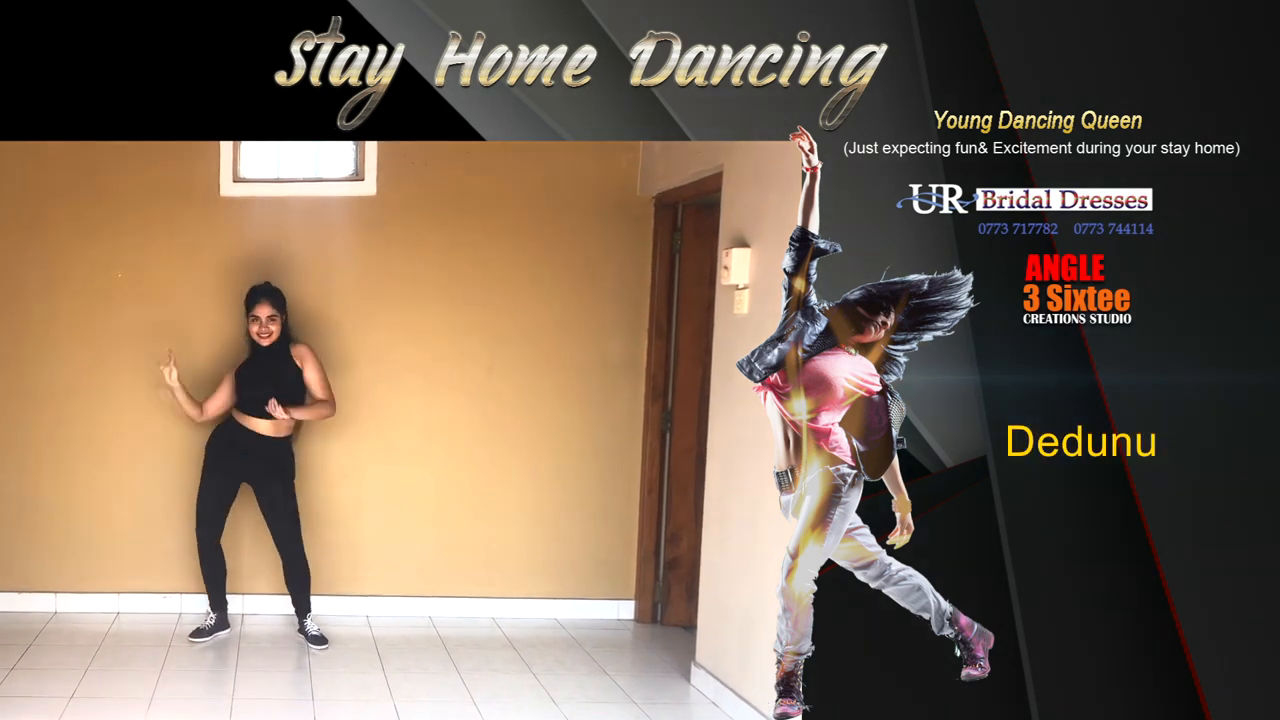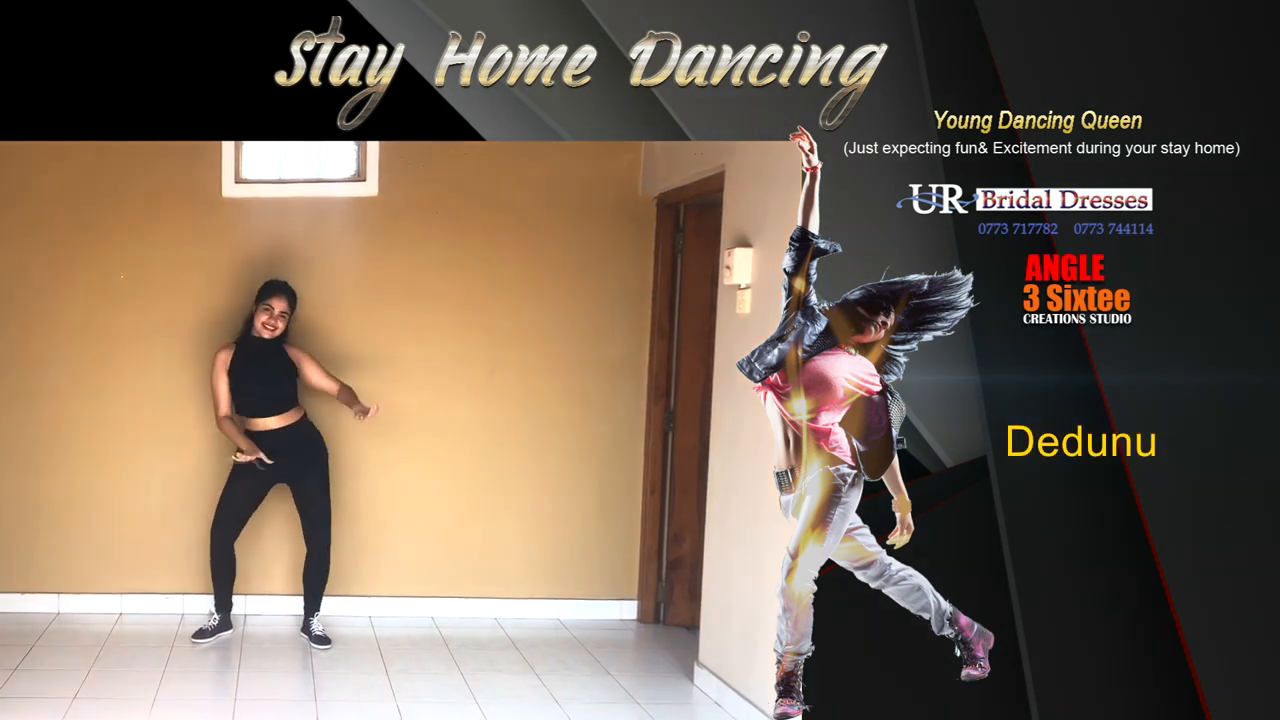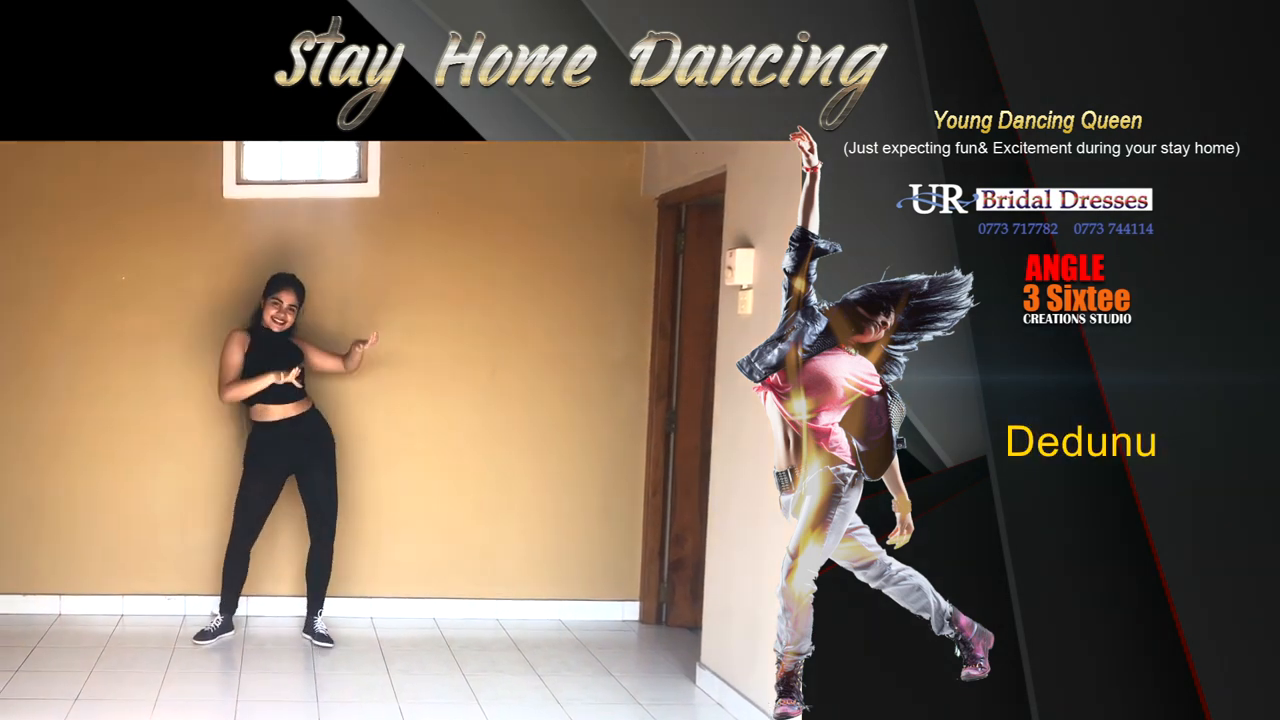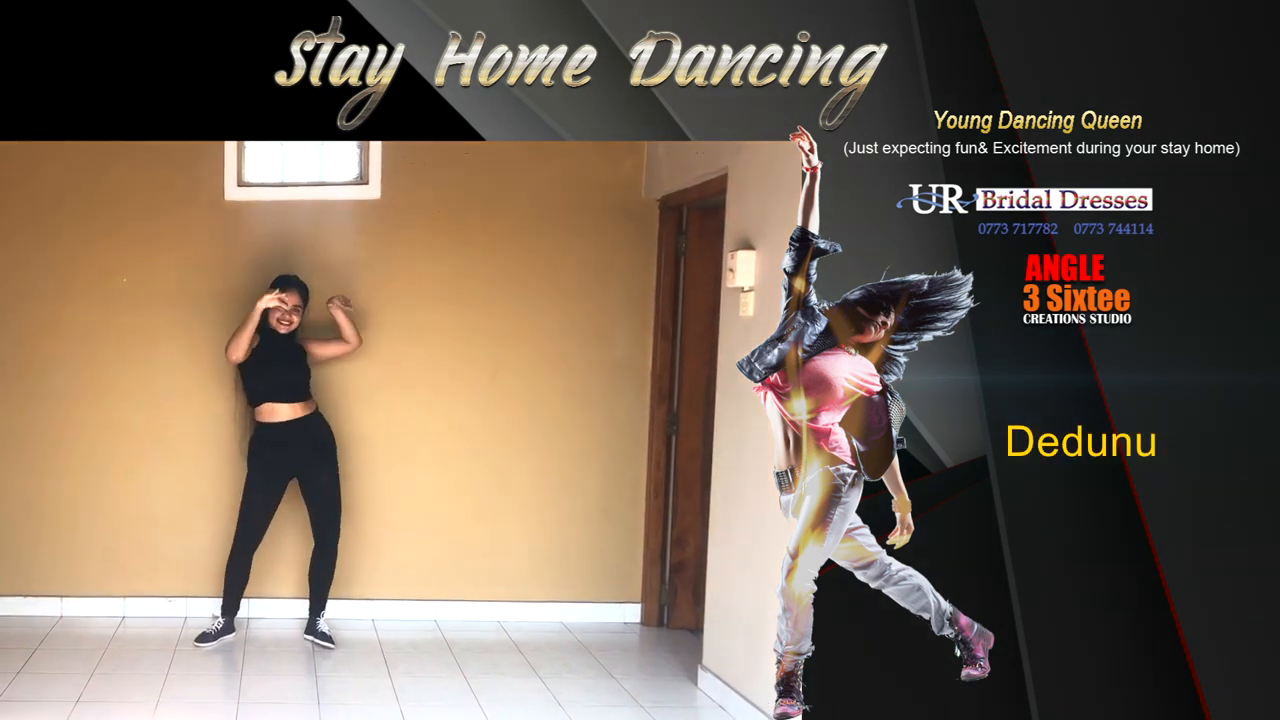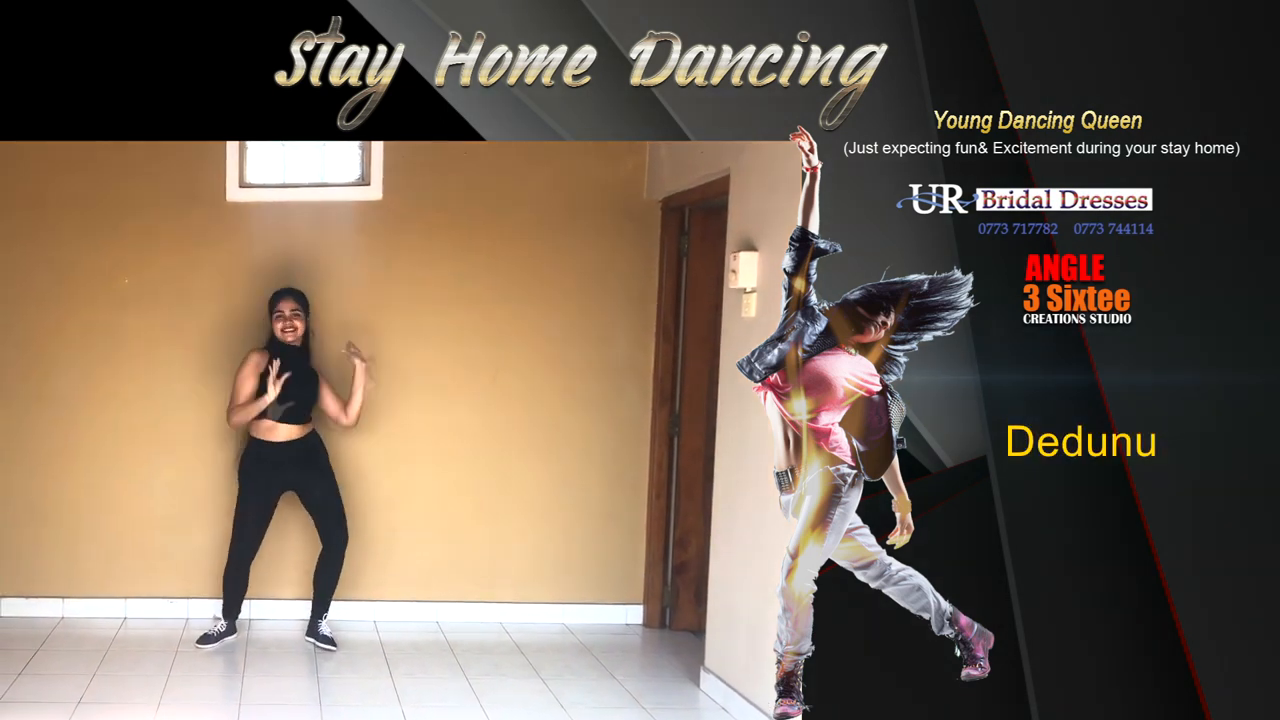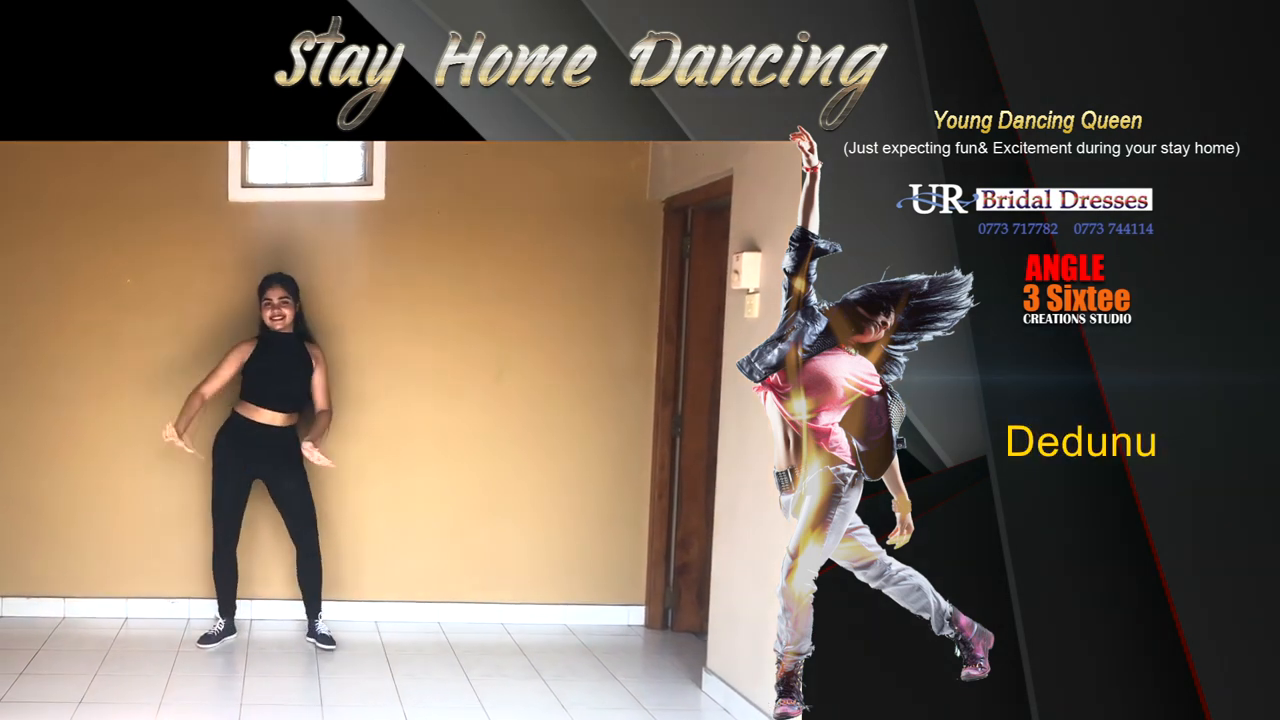
dt=0.3s
person 1, frame 1
left shoulder: (869, 379)
right shoulder: (805, 320)
left elbow: (881, 445)
right elbow: (805, 243)
left wrist: (902, 503)
right wrist: (813, 172)
left hip: (831, 473)
right hip: (791, 481)
left knee: (795, 576)
right knee: (876, 566)
person 1, frame 2
left shoulder: (869, 379)
right shoulder: (805, 318)
left elbow: (881, 446)
right elbow: (806, 244)
left wrist: (903, 504)
right wrist: (813, 173)
left hip: (832, 475)
right hip: (791, 482)
left knee: (795, 577)
right knee: (876, 566)
person 1, frame 3
left shoulder: (869, 380)
right shoulder: (805, 318)
left elbow: (880, 446)
right elbow: (805, 241)
left wrist: (903, 503)
right wrist: (813, 173)
left hip: (832, 474)
right hip: (791, 481)
left knee: (795, 576)
right knee: (876, 566)
person 1, frame 4
left shoulder: (868, 379)
right shoulder: (804, 319)
left elbow: (880, 445)
right elbow: (806, 242)
left wrist: (902, 503)
right wrist: (813, 172)
left hip: (832, 475)
right hip: (792, 481)
left knee: (795, 577)
right knee: (876, 567)
person 1, frame 5
left shoulder: (868, 379)
right shoulder: (805, 318)
left elbow: (881, 447)
right elbow: (805, 243)
left wrist: (902, 504)
right wrist: (813, 173)
left hip: (832, 474)
right hip: (791, 481)
left knee: (795, 576)
right knee: (876, 566)
person 1, frame 6
left shoulder: (868, 379)
right shoulder: (804, 318)
left elbow: (881, 446)
right elbow: (806, 242)
left wrist: (903, 503)
right wrist: (813, 172)
left hip: (833, 475)
right hip: (792, 481)
left knee: (795, 576)
right knee: (876, 567)
person 2, frame 1
left shoulder: (300, 354)
right shoulder: (243, 367)
left elbow: (327, 403)
right elbow: (201, 413)
left wrist: (294, 412)
right wrist: (175, 386)
left hip: (274, 458)
right hip: (228, 449)
left knee: (290, 544)
right knee: (207, 533)
left ankle: (305, 619)
right ankle: (218, 615)
person 2, frame 2
left shoulder: (290, 355)
right shoulder: (227, 356)
left elbow: (335, 387)
right elbow: (224, 416)
left wrist: (357, 406)
right wrist: (244, 445)
left hip: (304, 448)
right hip: (258, 453)
left knee: (319, 540)
right knee: (221, 533)
left ankle: (311, 619)
right ankle: (222, 616)
person 2, frame 3
left shoulder: (297, 347)
right shoulder: (242, 340)
left elbow: (346, 366)
right elbow: (227, 392)
left wrist: (358, 349)
right wrist: (272, 377)
left hip: (312, 437)
right hip: (266, 444)
left knee: (324, 532)
right knee: (242, 533)
left ankle: (314, 619)
right ankle: (224, 617)
person 2, frame 4
left shoulder: (300, 347)
right shoulder: (253, 340)
left elbow: (352, 343)
right elbow: (234, 355)
left wrist: (337, 311)
right wrist: (259, 309)
left hip: (314, 440)
right hip: (269, 446)
left knee: (328, 534)
right knee: (247, 537)
left ankle: (316, 619)
right ankle: (226, 619)
person 2, frame 5
left shoulder: (312, 369)
right shoulder: (258, 361)
left elbow: (347, 418)
right elbow: (237, 418)
left wrist: (359, 371)
right wrist: (268, 397)
left hip: (309, 457)
right hip: (263, 460)
left knee: (337, 539)
right knee: (242, 548)
left ankle: (318, 622)
right ankle: (228, 622)
person 2, frame 6
left shoulder: (311, 354)
right shoulder: (249, 349)
left elbow: (322, 409)
right elbow: (204, 392)
left wrist: (311, 439)
right wrist: (179, 426)
left hip: (282, 449)
right hip: (235, 444)
left knee: (307, 535)
right knee: (225, 538)
left ankle: (314, 621)
right ankle: (226, 621)
